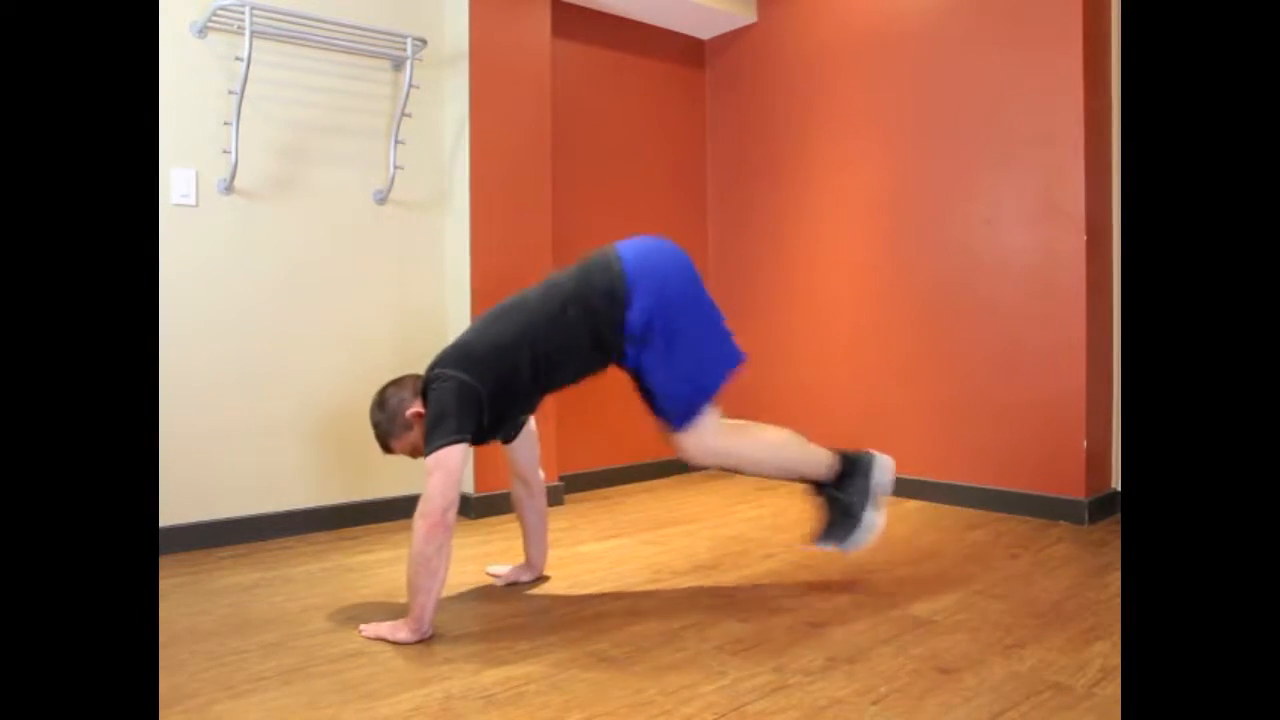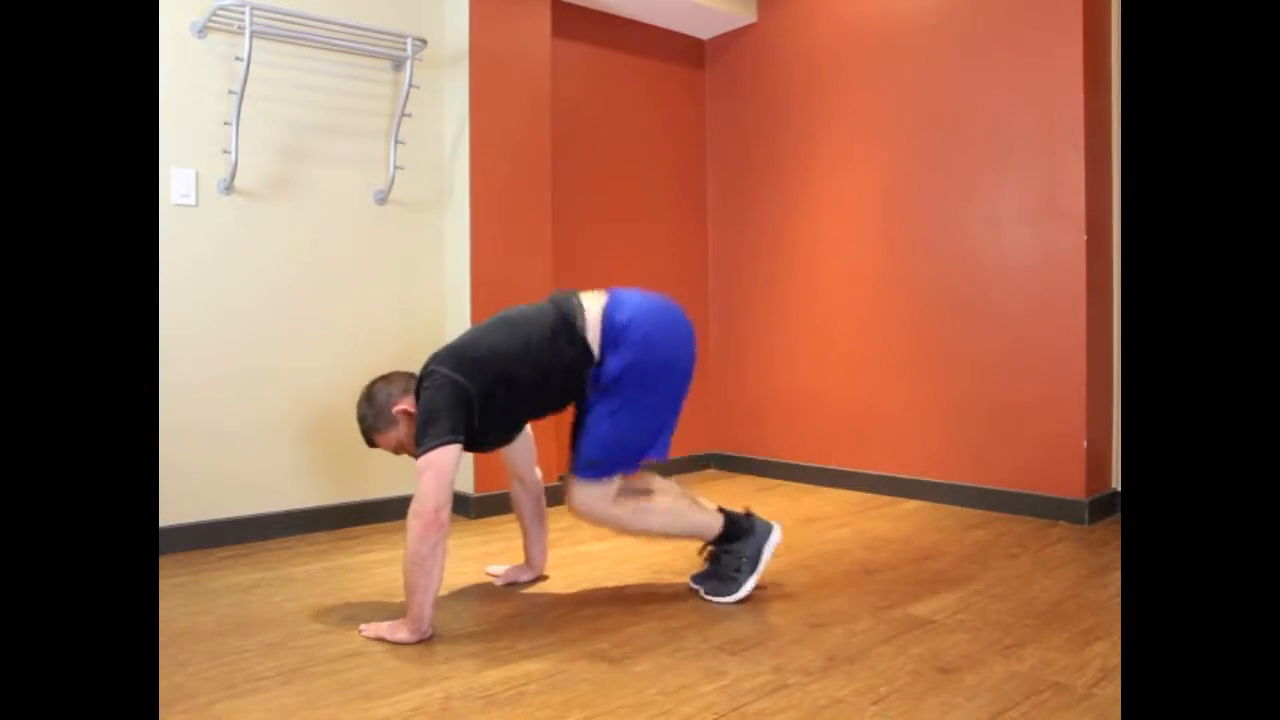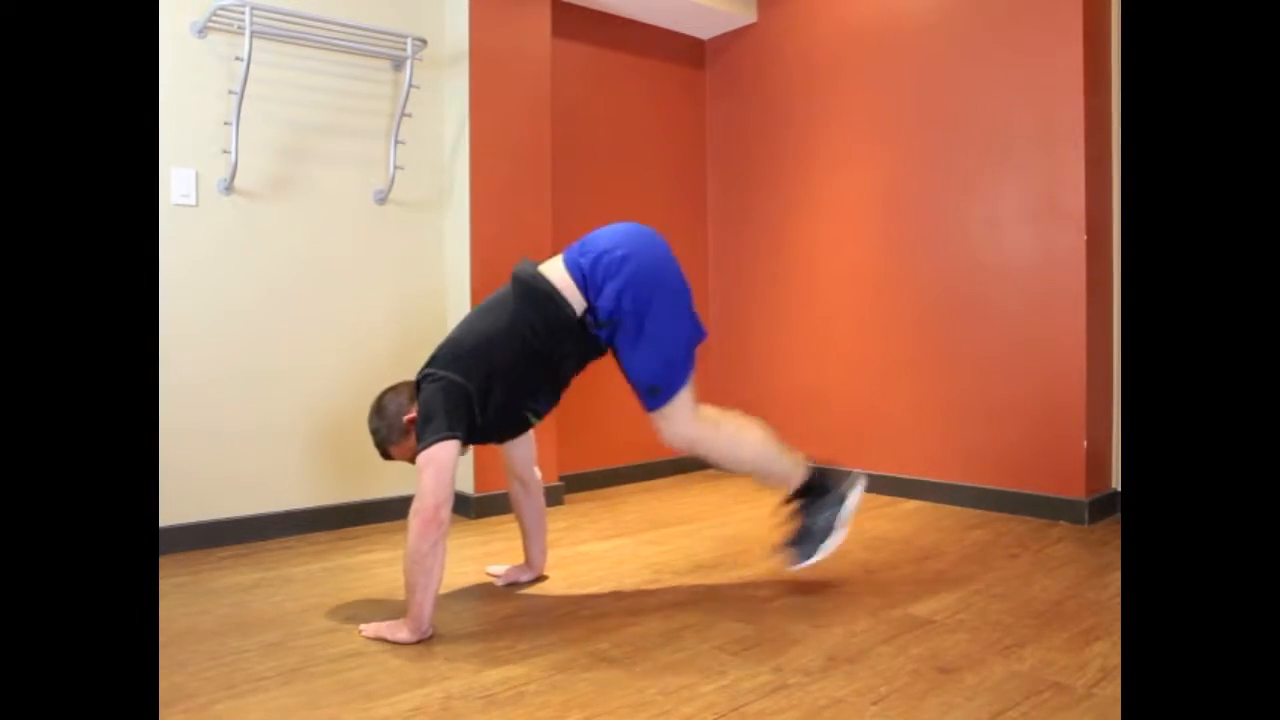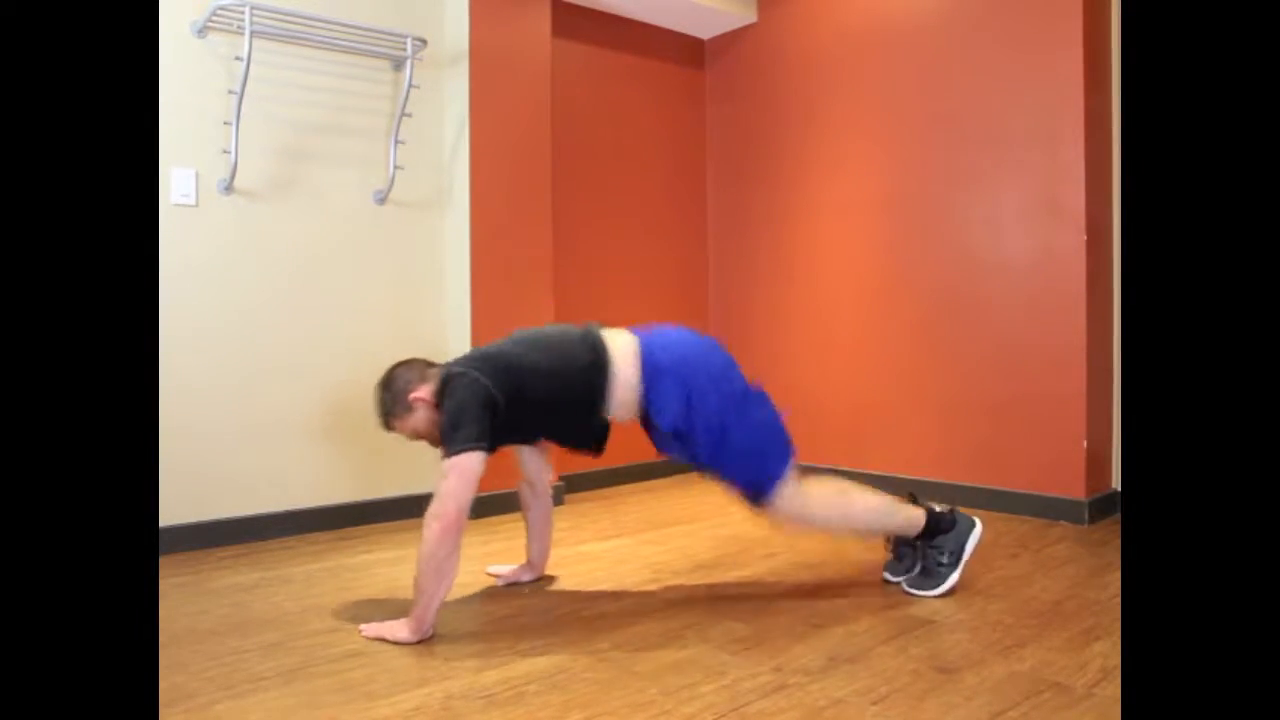
dt=0.3s
person 1, frame 1
left shoulder: (453, 392)
right shoulder: (486, 387)
left elbow: (436, 511)
right elbow: (526, 470)
left wrist: (417, 625)
right wrist: (533, 564)
left hip: (651, 283)
right hip: (646, 284)
left knee: (698, 441)
right knee: (693, 431)
left ankle: (849, 471)
right ankle: (844, 480)
person 1, frame 2
left shoulder: (442, 395)
right shoulder: (470, 390)
left elbow: (430, 515)
right elbow: (525, 474)
left wrist: (414, 624)
right wrist: (533, 563)
left hip: (638, 335)
right hip: (636, 330)
left knee: (589, 500)
right knee: (604, 484)
left ankle: (737, 533)
right ankle: (732, 531)
person 1, frame 3
left shoulder: (442, 394)
right shoulder: (475, 394)
left elbow: (431, 510)
right elbow: (524, 473)
left wrist: (414, 623)
right wrist: (533, 564)
left hip: (619, 265)
right hip: (611, 272)
left knee: (676, 428)
right knee: (679, 414)
left ankle: (817, 491)
right ankle: (812, 484)
person 1, frame 4
left shoulder: (466, 396)
right shoulder: (491, 392)
left elbow: (446, 520)
right elbow: (536, 470)
left wrist: (416, 622)
right wrist: (534, 563)
left hip: (678, 381)
right hip: (666, 370)
left knee: (788, 499)
right knee: (785, 491)
left ankle: (938, 527)
right ankle: (914, 526)
